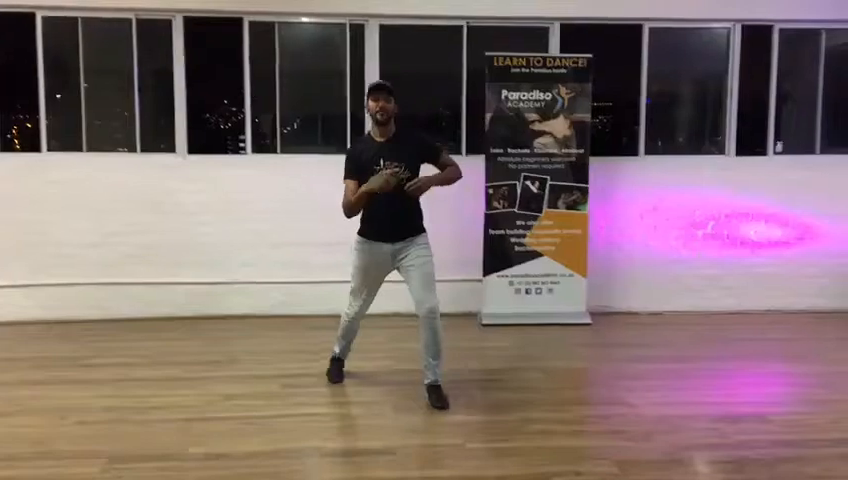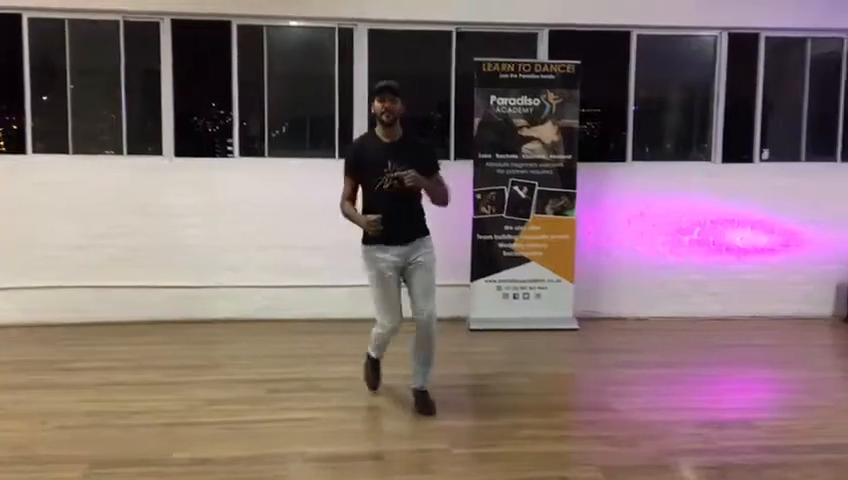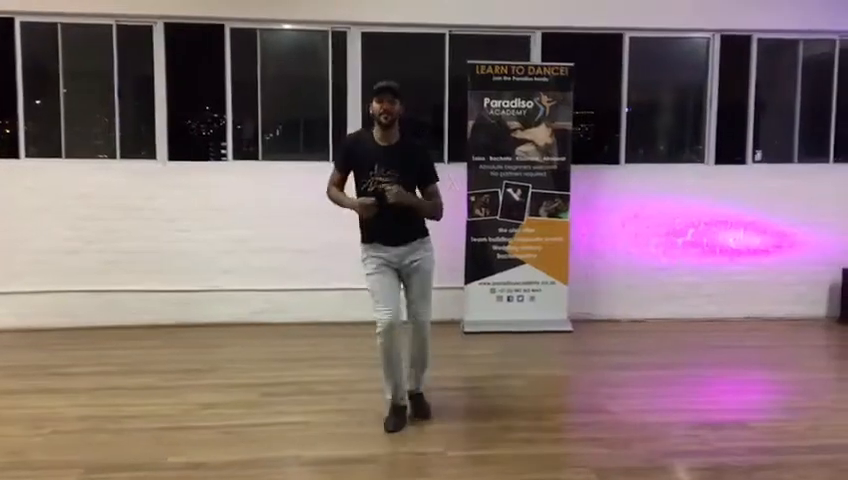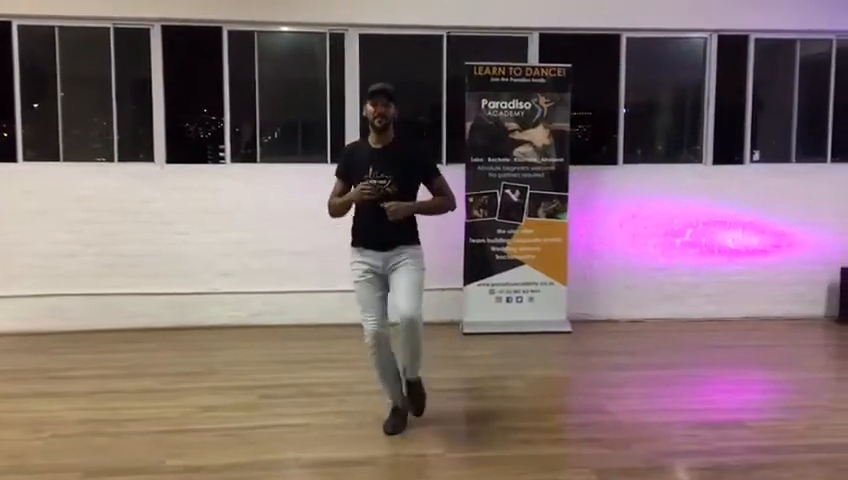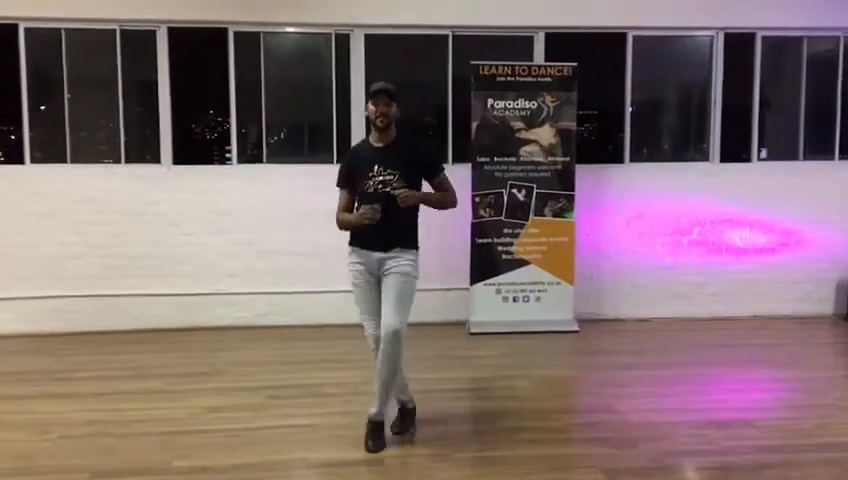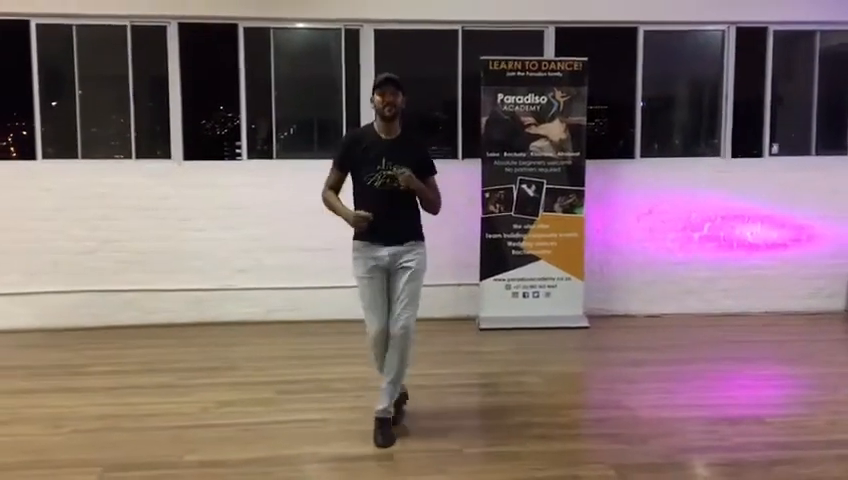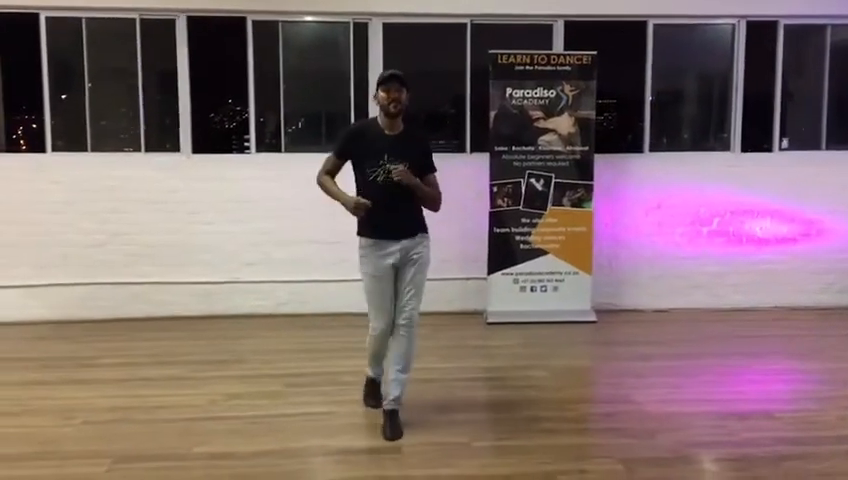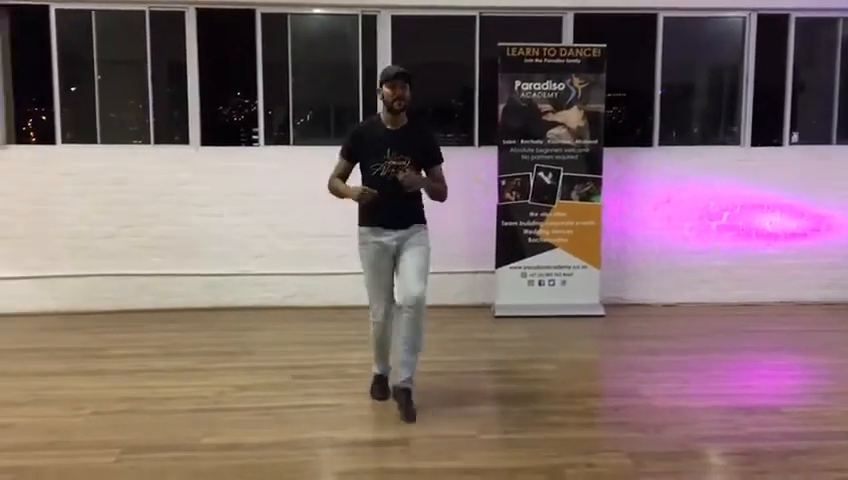
dt=0.2s
person 1, frame 1
left shoulder: (414, 142)
right shoulder: (358, 152)
left elbow: (455, 170)
right elbow: (348, 209)
left wrist: (429, 180)
right wrist: (369, 188)
left hip: (412, 241)
right hip: (372, 243)
left knee: (429, 309)
right knee: (356, 307)
left ankle: (432, 381)
right ankle: (338, 355)
person 1, frame 2
left shoulder: (419, 149)
right shoulder: (360, 148)
left elbow: (443, 199)
right elbow: (346, 201)
left wrist: (425, 184)
right wrist: (361, 221)
left hip: (418, 245)
right hip: (378, 249)
left knee: (426, 317)
right knee: (389, 323)
left ankle: (420, 386)
right ankle: (374, 356)
person 1, frame 3
left shoulder: (416, 153)
right shoulder: (354, 145)
left elbow: (437, 211)
right elbow: (333, 187)
left wrist: (409, 199)
right wrist: (353, 203)
left hip: (417, 248)
right hip: (377, 251)
left knee: (421, 323)
right knee: (388, 322)
left ankle: (415, 390)
right ankle: (396, 401)
person 1, frame 4
left shoulder: (413, 154)
right shoulder: (352, 154)
left elbow: (448, 201)
right elbow: (333, 208)
left wrist: (411, 207)
right wrist: (351, 197)
left hip: (405, 252)
right hip: (364, 255)
left knee: (409, 316)
right knee: (374, 332)
left ankle: (412, 377)
right ankle: (398, 402)
person 1, frame 5
left shoulder: (416, 152)
right shoulder: (354, 156)
left elbow: (450, 198)
right elbow: (340, 218)
left wrist: (419, 197)
right wrist: (356, 218)
left hip: (401, 254)
right hip: (361, 256)
left knee: (393, 329)
right knee: (376, 335)
left ankle: (378, 415)
right ankle: (406, 403)
person 1, frame 6
left shoulder: (417, 147)
right shoulder: (354, 141)
left elbow: (434, 205)
right elbow: (328, 190)
left wrist: (416, 184)
right wrist: (347, 213)
left hip: (409, 249)
right hip: (367, 249)
left knee: (401, 329)
right knee: (377, 329)
left ankle: (384, 412)
right ankle: (397, 391)
person 1, frame 7
left shoulder: (418, 143)
right shoulder: (358, 134)
left elbow: (435, 202)
right elbow: (324, 175)
left wrist: (413, 182)
right wrist: (345, 199)
left hip: (415, 243)
right hip: (374, 244)
left knee: (406, 321)
right knee: (381, 324)
left ankle: (392, 404)
right ankle: (374, 375)
person 1, frame 8
left shoulder: (422, 136)
right shoulder: (362, 133)
left elbow: (442, 192)
right elbow: (334, 181)
left wrist: (422, 182)
right wrist: (350, 192)
left hip: (413, 232)
right hip: (374, 233)
left knee: (413, 300)
right knee: (381, 312)
left ankle: (404, 385)
right ankle: (380, 372)
